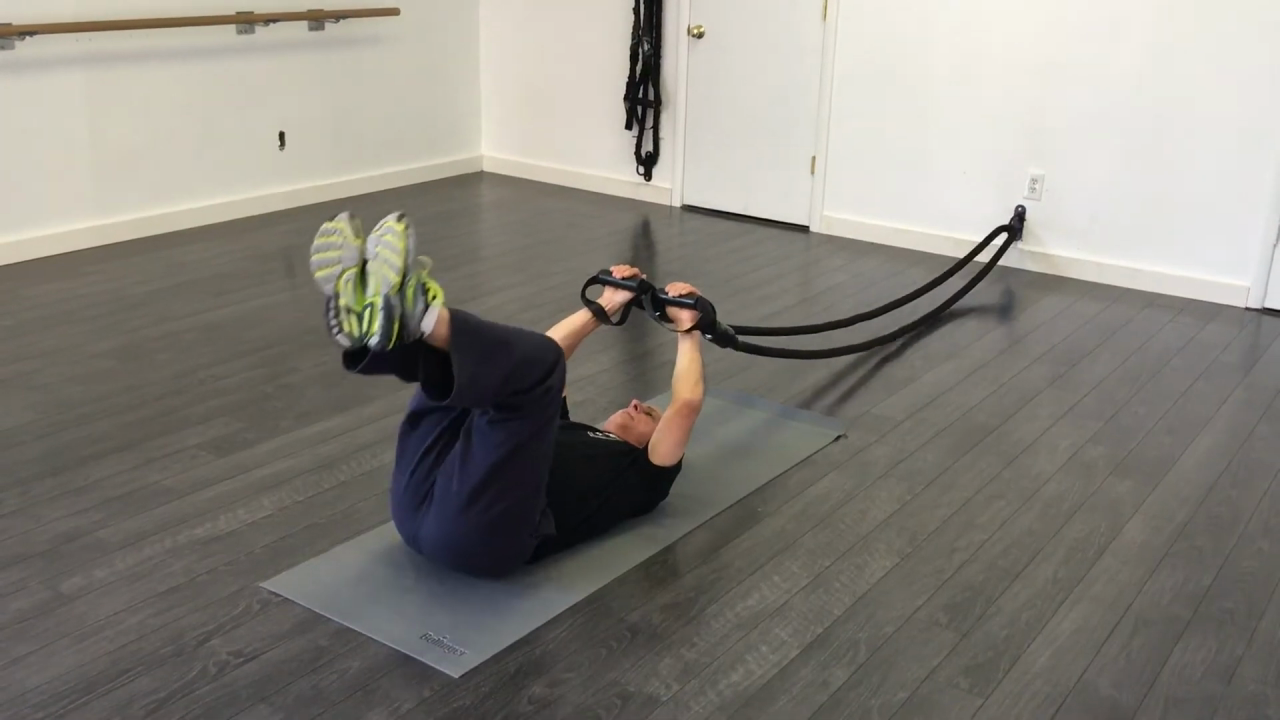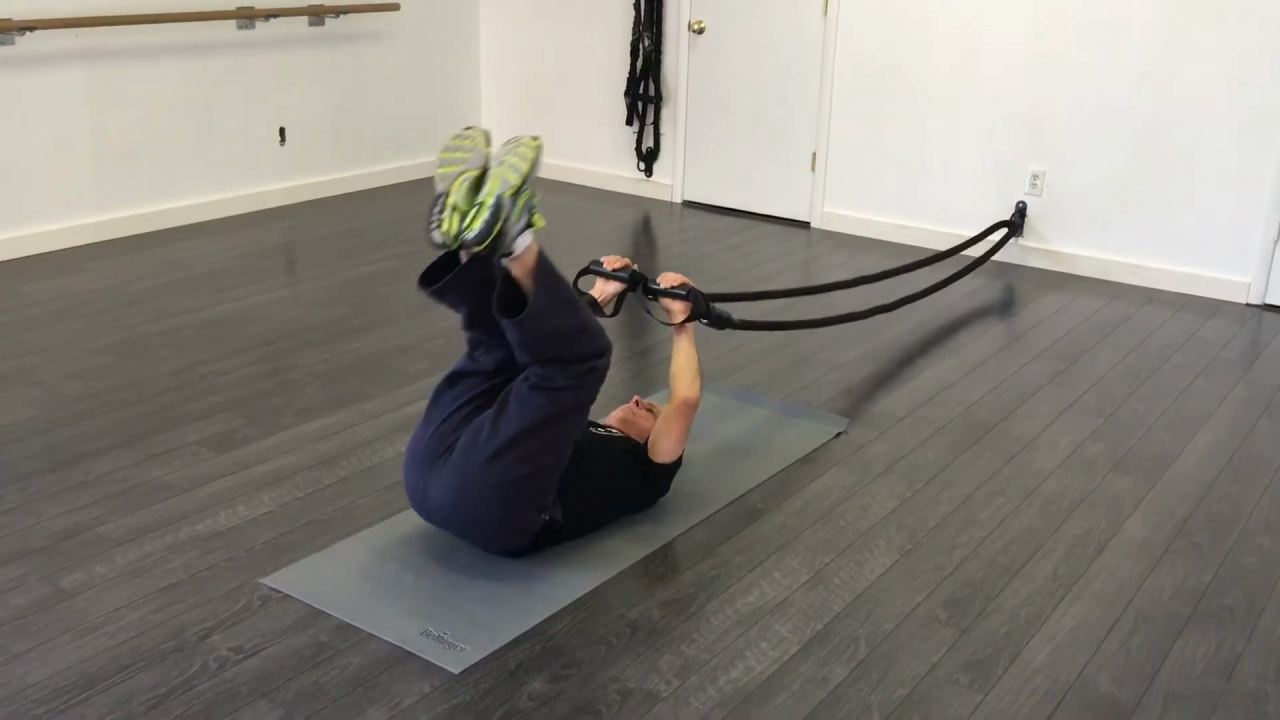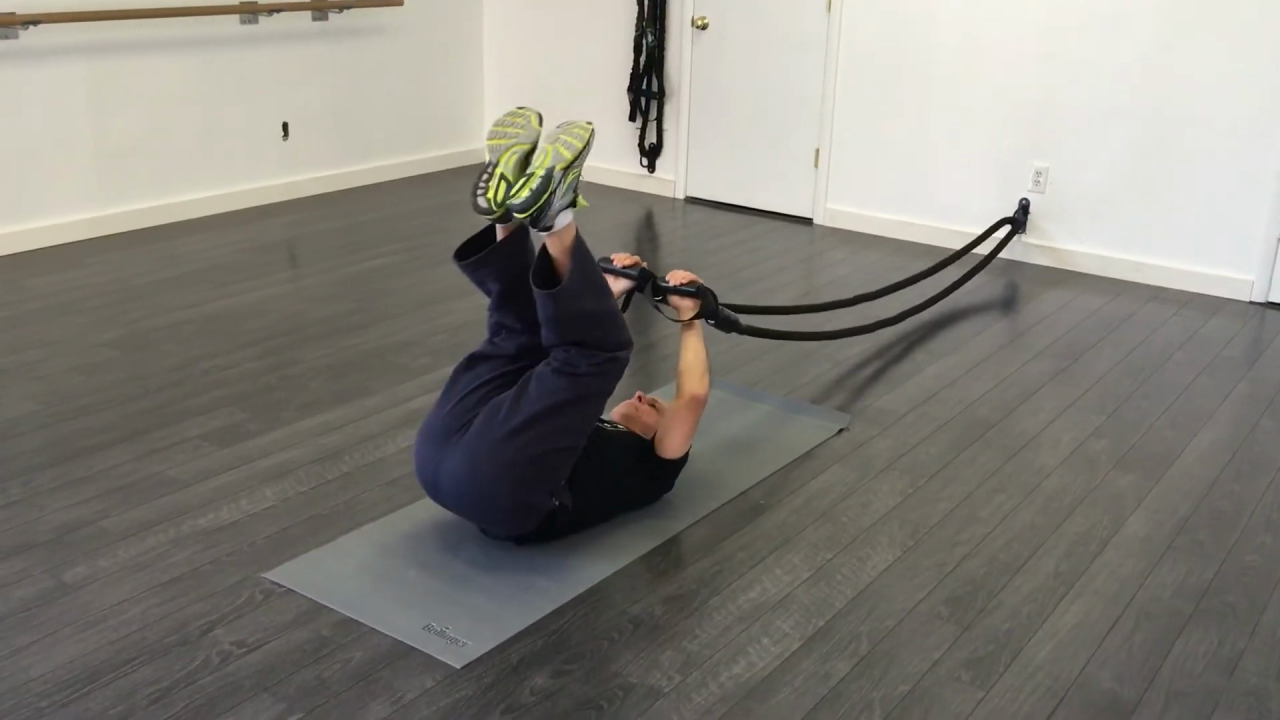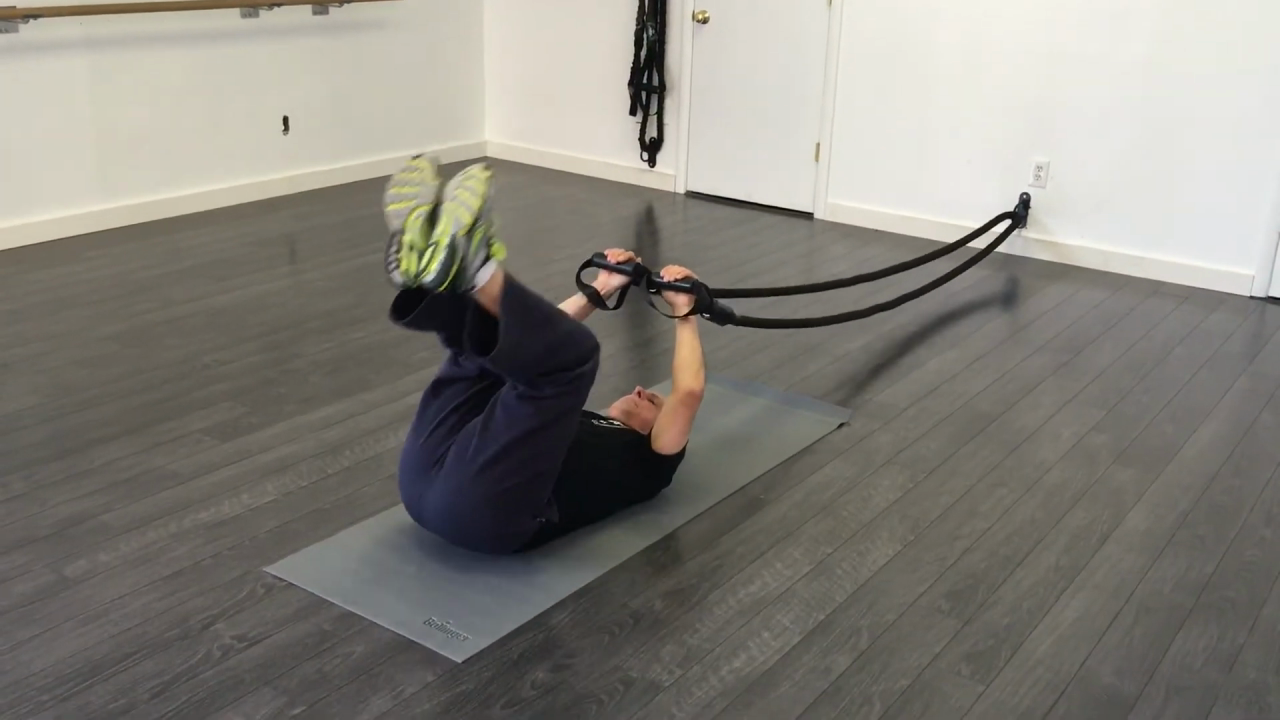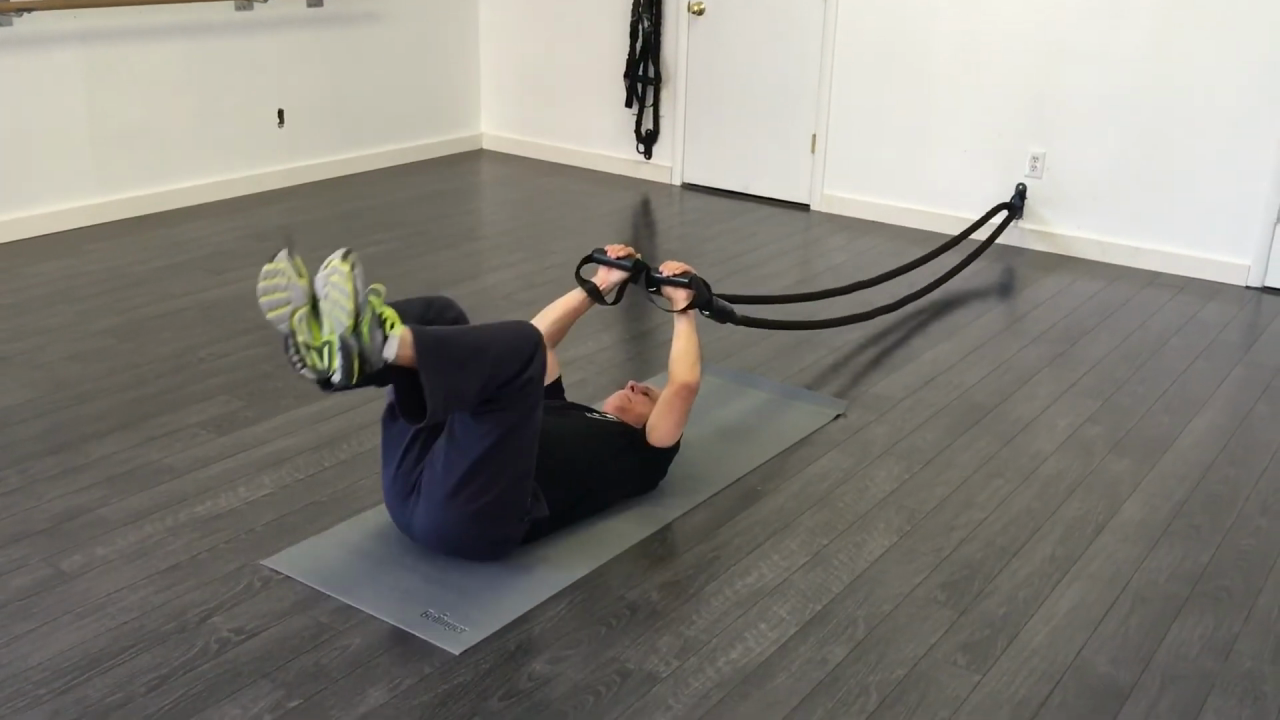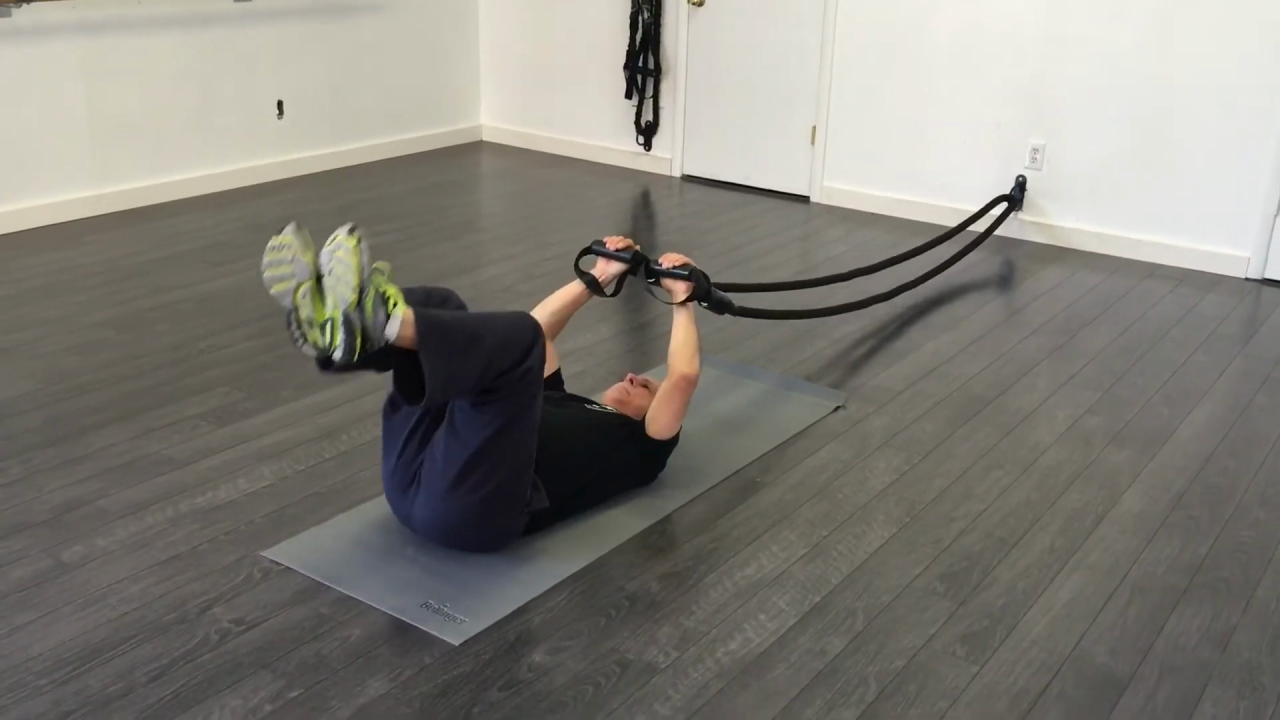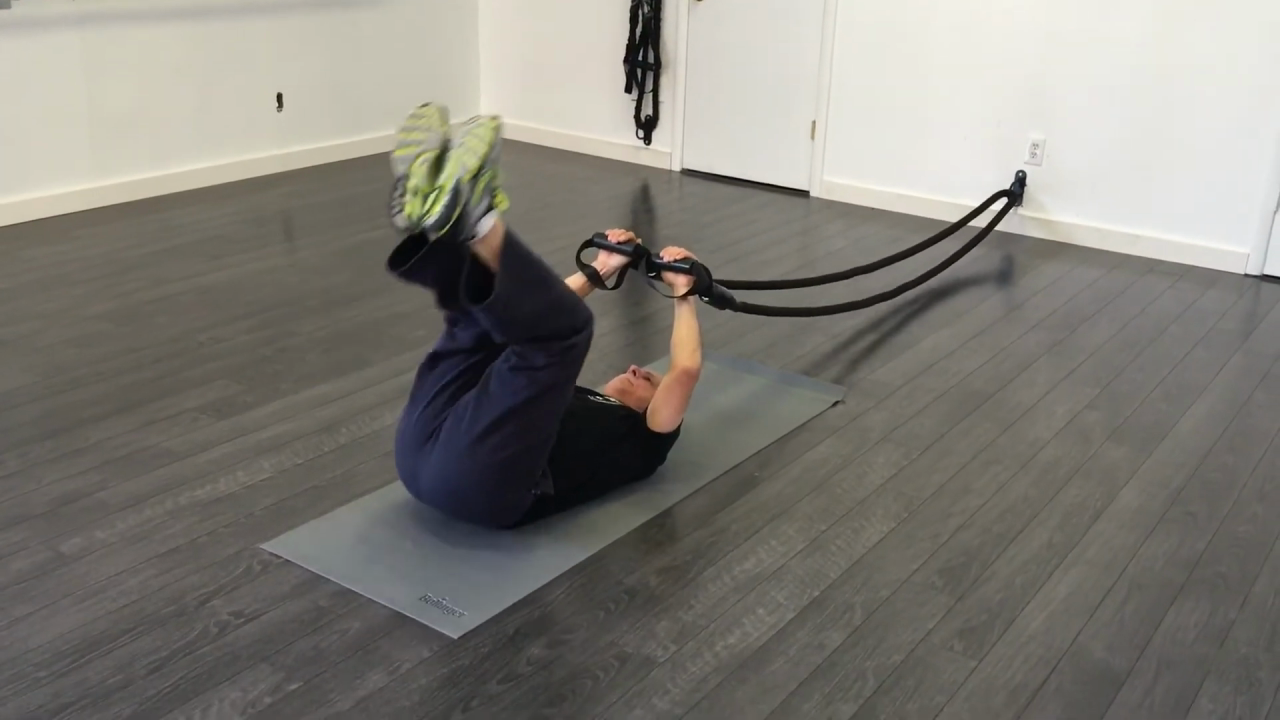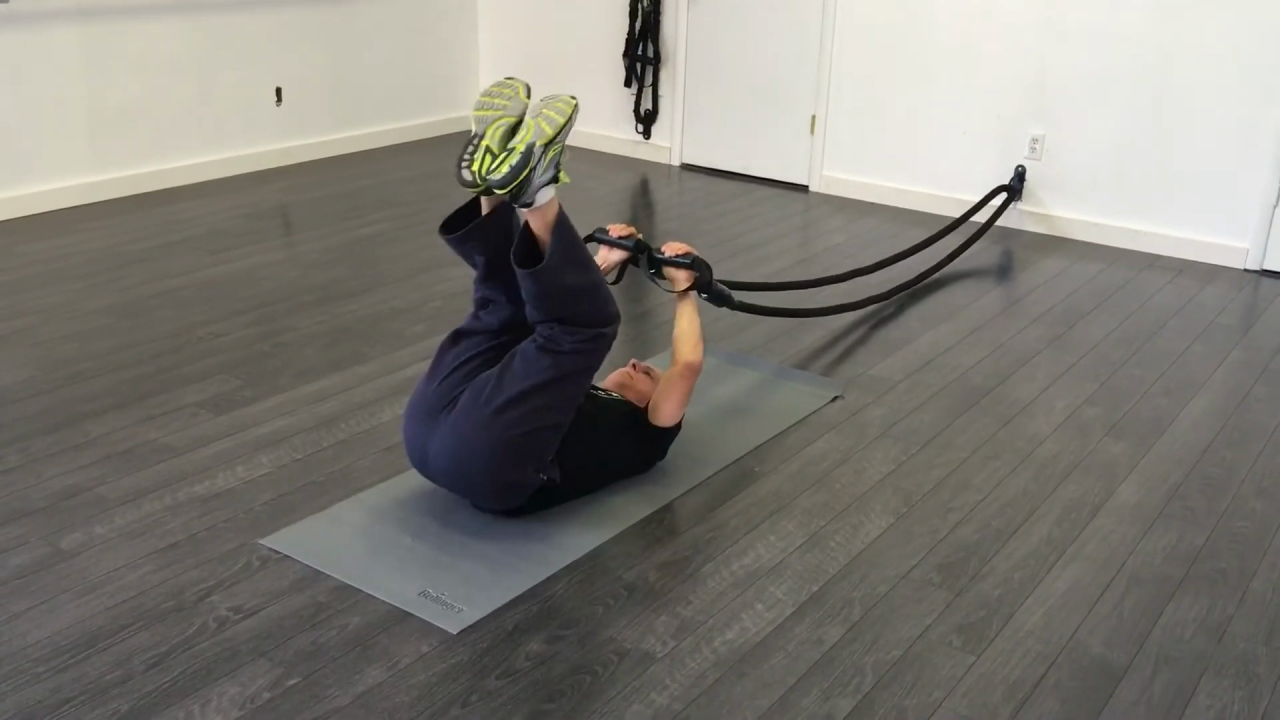
dt=0.4s
person 1, frame 1
left shoulder: (642, 476)
right shoulder: (571, 434)
left elbow: (686, 404)
right elbow: (524, 358)
left wrist: (687, 331)
right wrist: (605, 308)
left hip: (482, 531)
right hip: (420, 505)
left knee: (535, 365)
right knee: (462, 360)
left ankle: (415, 313)
right ankle: (375, 320)
person 1, frame 2
left shoulder: (642, 469)
right shoulder: (576, 436)
left elbow: (683, 401)
right elbow: (551, 336)
left wrist: (681, 323)
right wrist: (595, 299)
left hip: (493, 503)
right hip: (432, 475)
left knee: (577, 352)
right knee: (504, 341)
left ankle: (514, 237)
right ankle: (477, 238)
person 1, frame 3
left shoulder: (648, 465)
right shoulder: (585, 425)
left elbow: (693, 396)
right elbow: (570, 322)
left wrist: (688, 320)
right wrist: (606, 294)
left hip: (502, 483)
right hip: (442, 455)
left knee: (601, 343)
right knee: (525, 327)
left ankle: (554, 216)
right ankle: (509, 217)
person 1, frame 4
left shoulder: (646, 460)
right shoulder: (584, 422)
left elbow: (689, 393)
right elbow: (544, 331)
left wrist: (683, 315)
right wrist: (597, 292)
left hip: (486, 504)
left knee: (571, 350)
right knee: (494, 332)
left ankle: (471, 266)
right ankle: (431, 274)
person 1, frame 5
left shoulder: (642, 457)
right shoulder: (569, 414)
left elbow: (684, 386)
right elbow: (539, 334)
left wrist: (682, 309)
right wrist: (596, 287)
left hip: (473, 516)
right hip: (413, 491)
left knee: (516, 347)
right knee: (436, 318)
left ankle: (372, 343)
right ankle: (336, 340)
person 1, frame 6
left shoulder: (641, 447)
right shoulder: (562, 403)
left elbow: (683, 378)
right elbow: (542, 326)
left wrist: (681, 302)
right wrist: (597, 280)
left hip: (472, 511)
right hip: (415, 481)
left knee: (516, 337)
right knee: (438, 308)
left ankle: (375, 321)
right ankle: (343, 329)
person 1, frame 7
left shoulder: (640, 440)
right shoulder: (572, 400)
left elbow: (685, 371)
right elbow: (538, 314)
left wrist: (683, 295)
right wrist: (598, 272)
left hip: (482, 481)
right hip: (423, 452)
left knee: (563, 324)
right knee: (485, 310)
left ankle: (475, 218)
right ankle: (432, 213)
person 1, frame 8
left shoulder: (641, 434)
right shoulder: (577, 392)
left elbow: (687, 364)
right elbow: (554, 296)
left wrist: (683, 290)
right wrist: (598, 265)
left hip: (490, 458)
right hip: (432, 430)
left knee: (589, 315)
right knee: (515, 297)
left ankle: (534, 191)
right ankle: (495, 189)
